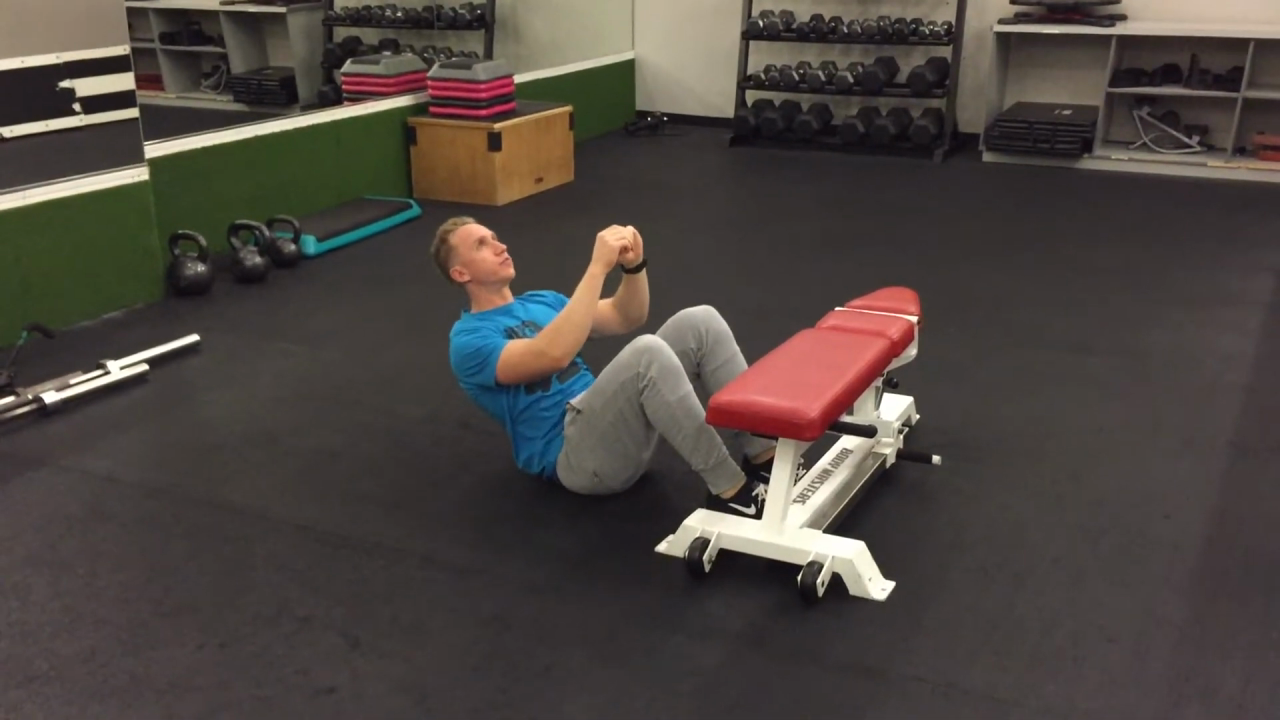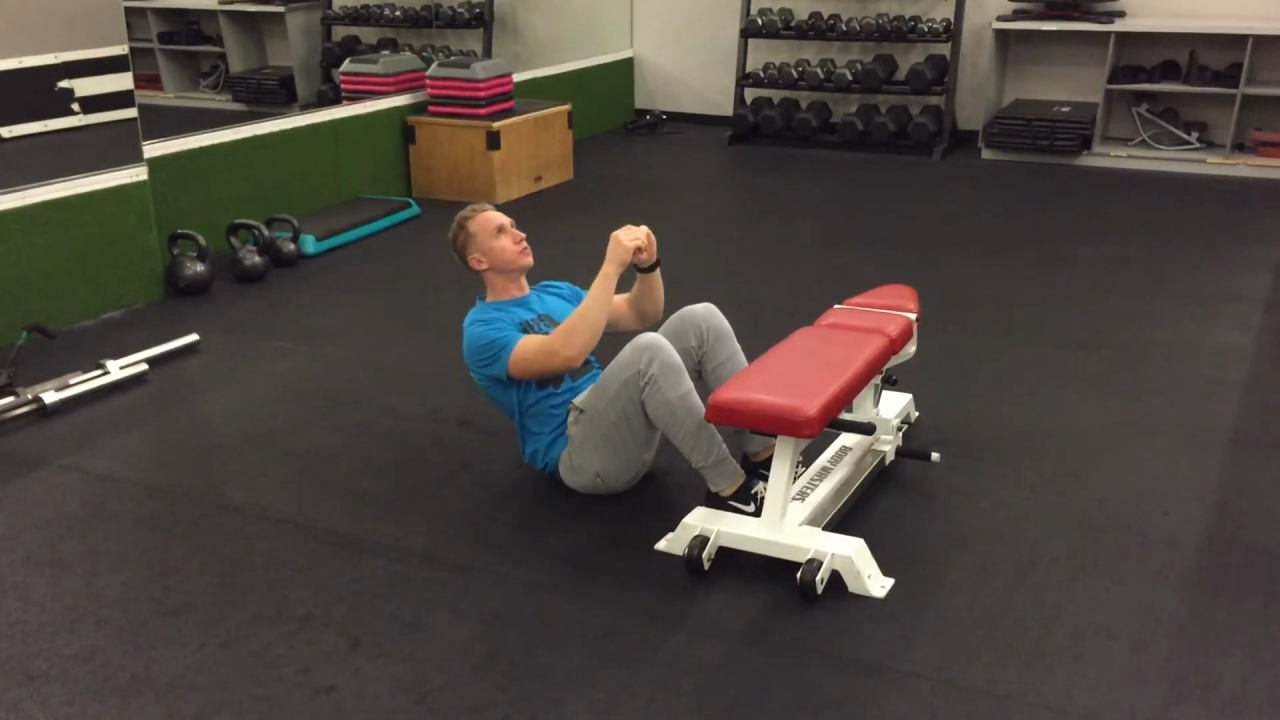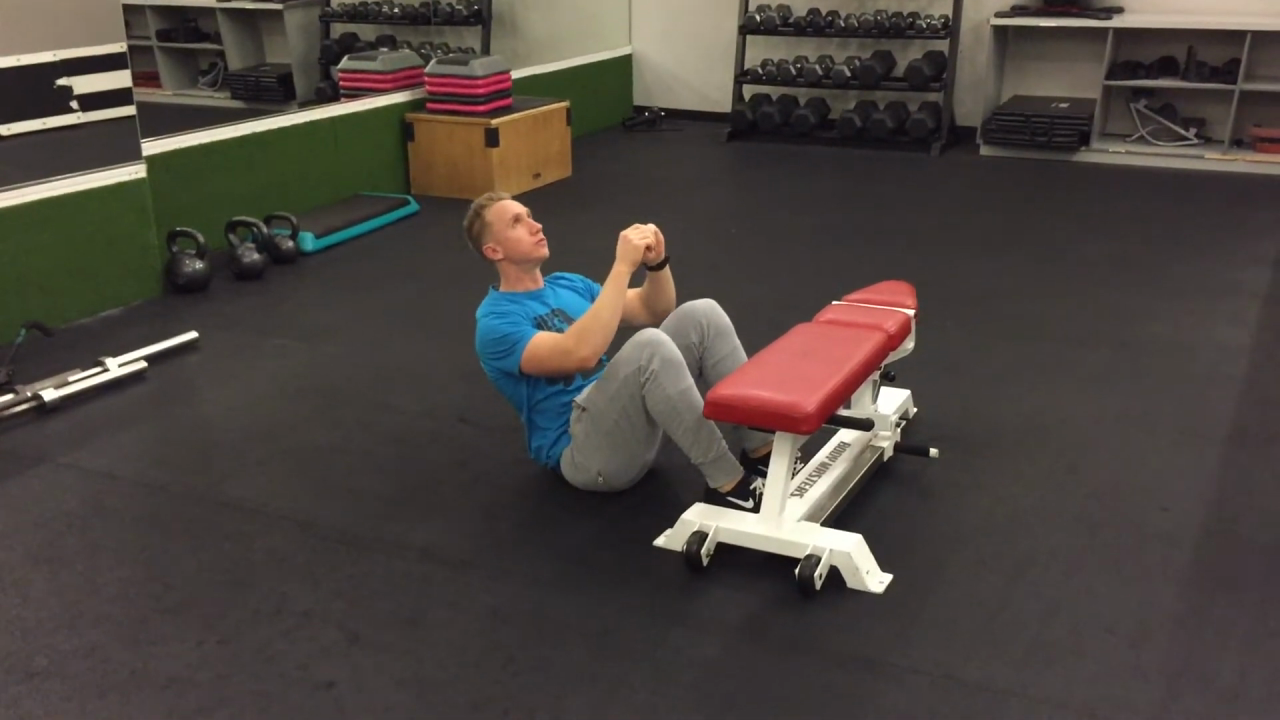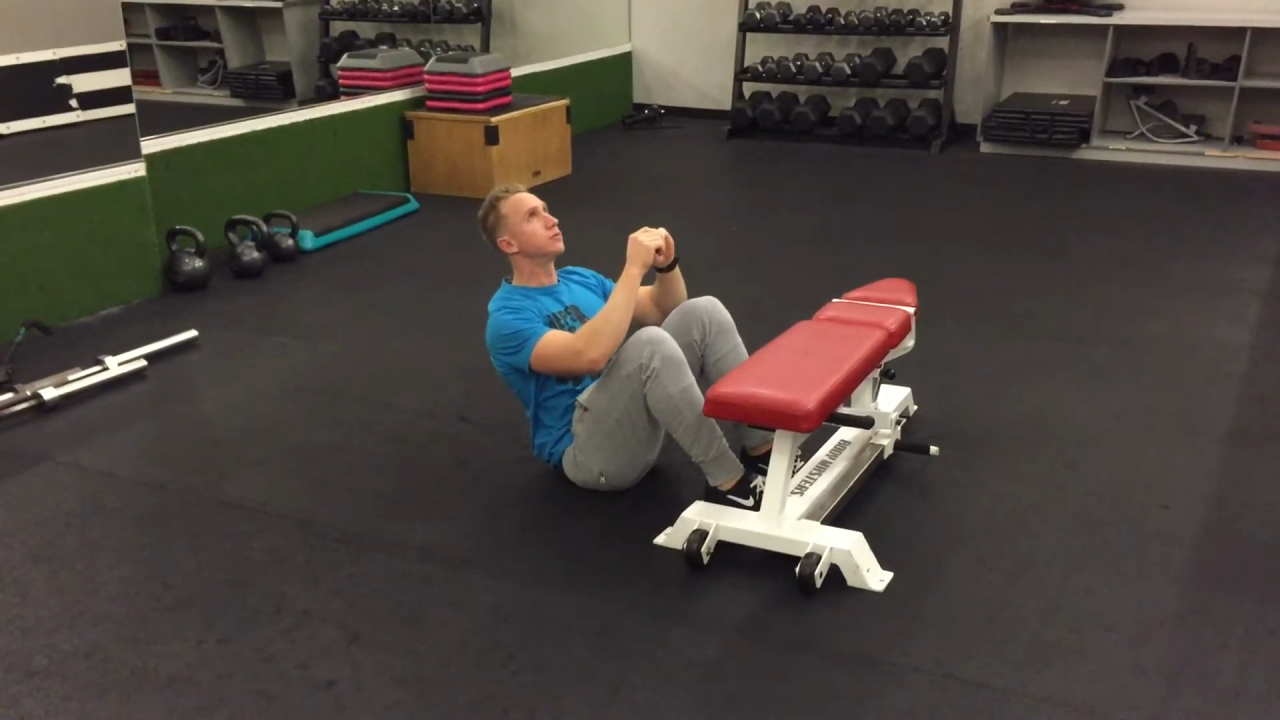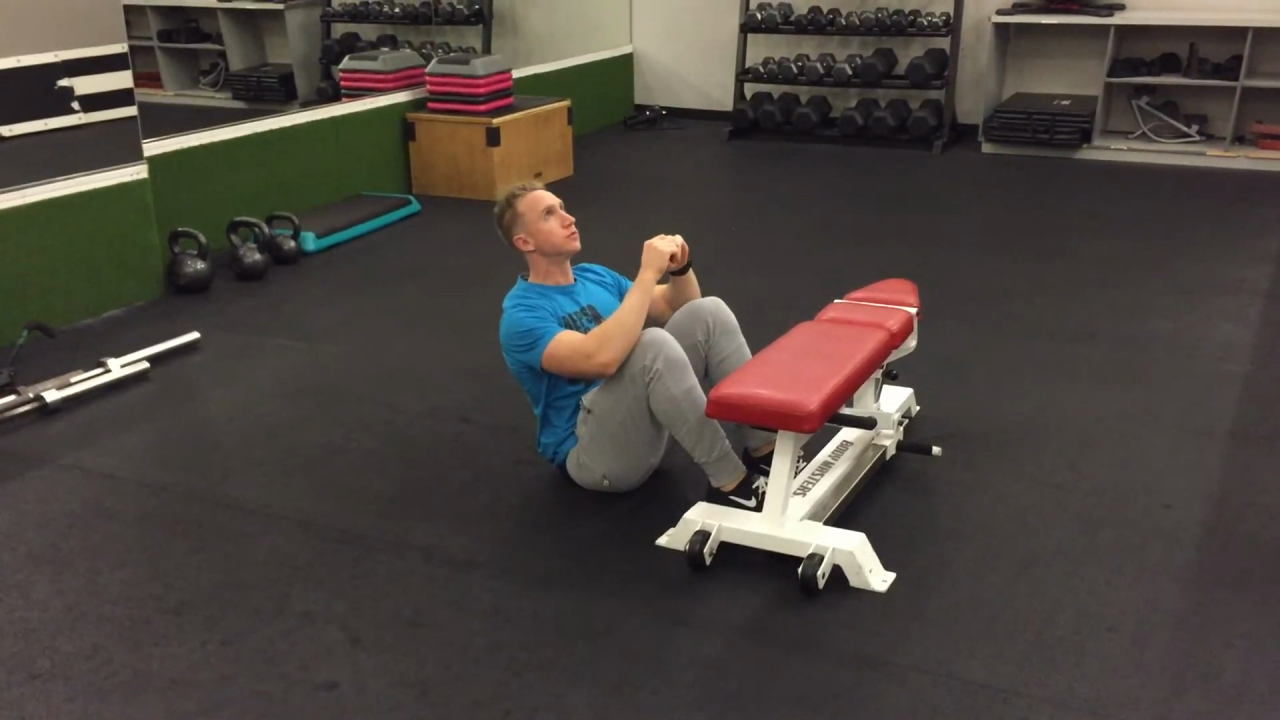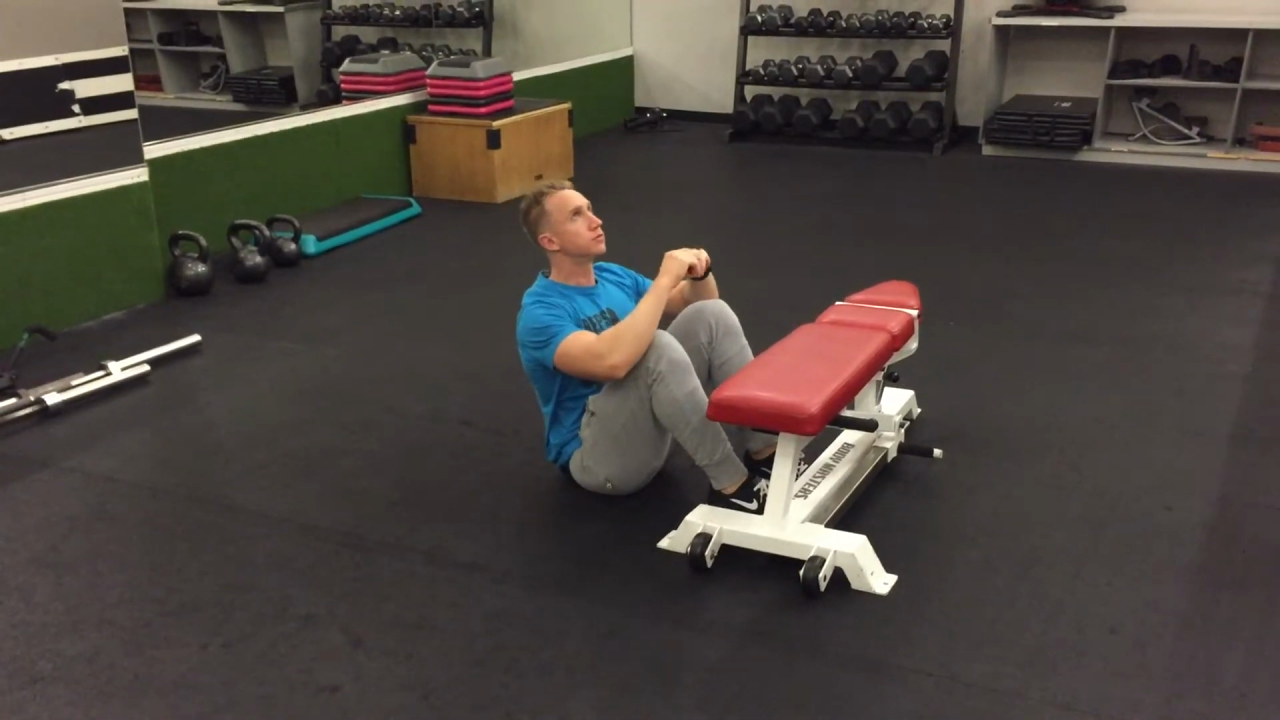
dt=0.4s
person 1, frame 1
left shoulder: (539, 302)
right shoulder: (470, 340)
left elbow: (628, 317)
right elbow: (553, 354)
left wrist: (633, 264)
right wrist: (598, 267)
left hip: (613, 419)
right hip: (576, 454)
left knee: (700, 322)
right knee: (648, 352)
left ankle: (763, 459)
right ankle: (731, 491)
person 1, frame 2
left shoulder: (556, 293)
right shoulder: (483, 330)
left elbow: (644, 315)
right elbow: (566, 354)
left wrist: (647, 264)
right wrist: (611, 267)
left hip: (619, 415)
right hip: (579, 452)
left knee: (700, 319)
right knee: (648, 350)
left ankle: (762, 457)
right ankle: (729, 489)
person 1, frame 3
left shoulder: (568, 285)
right shoulder: (497, 322)
left elbow: (656, 311)
right elbow: (581, 354)
left wrist: (656, 262)
right wrist: (623, 266)
left hip: (628, 415)
right hip: (583, 450)
left knee: (701, 314)
right knee: (649, 346)
left ankle: (761, 453)
right ankle: (728, 485)
person 1, frame 4
left shoulder: (580, 280)
right shoulder: (508, 316)
left elbow: (664, 310)
right elbow: (590, 355)
left wrist: (666, 264)
right wrist: (634, 268)
left hip: (632, 412)
right hip: (586, 449)
left knee: (703, 312)
right knee: (650, 343)
left ankle: (761, 450)
right ankle: (729, 482)
person 1, frame 5
left shoulder: (595, 277)
right shoulder: (522, 314)
left elbow: (678, 309)
right elbow: (601, 359)
left wrist: (679, 267)
right wrist: (648, 274)
left hip: (640, 417)
right hip: (590, 451)
left knee: (709, 313)
right knee: (654, 344)
left ankle: (763, 451)
right ankle: (730, 483)
person 1, frame 6
left shoulder: (612, 276)
right shoulder: (541, 313)
left elbow: (698, 304)
right elbow: (612, 361)
left wrist: (699, 272)
right wrist: (665, 280)
left hip: (646, 422)
right hip: (594, 453)
left knee: (713, 315)
right knee: (659, 347)
left ankle: (765, 454)
right ankle: (732, 485)
